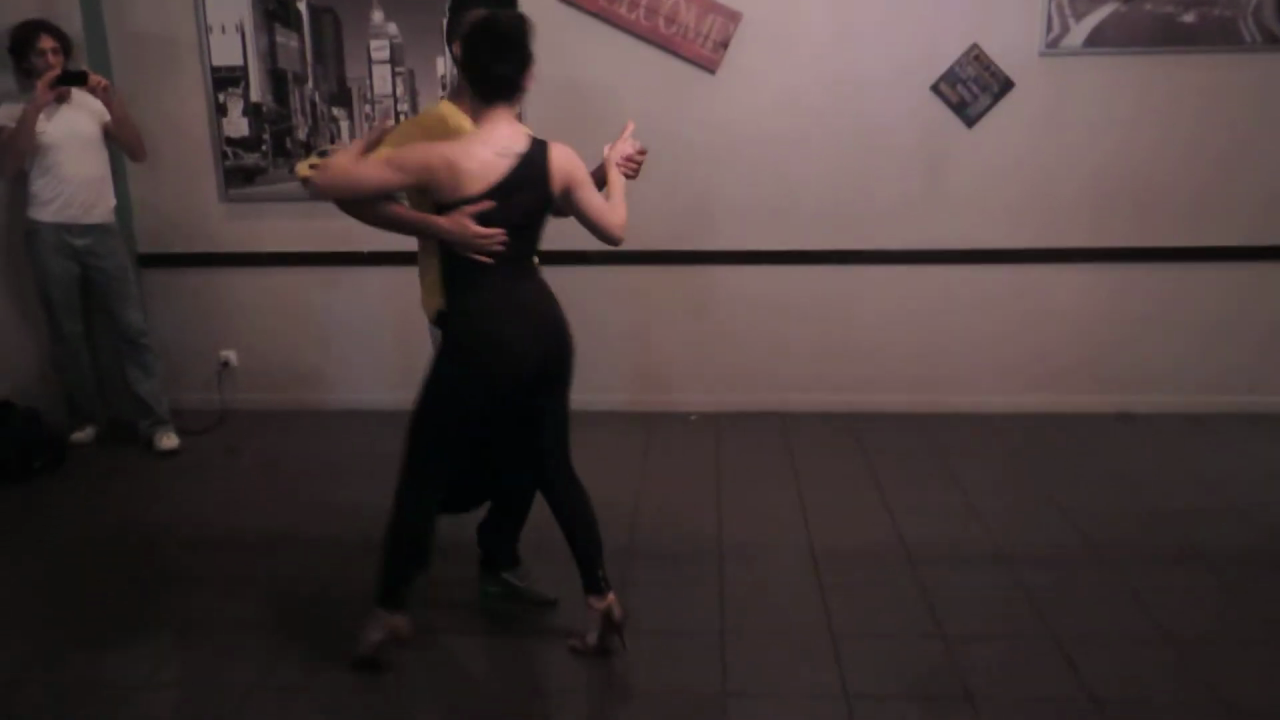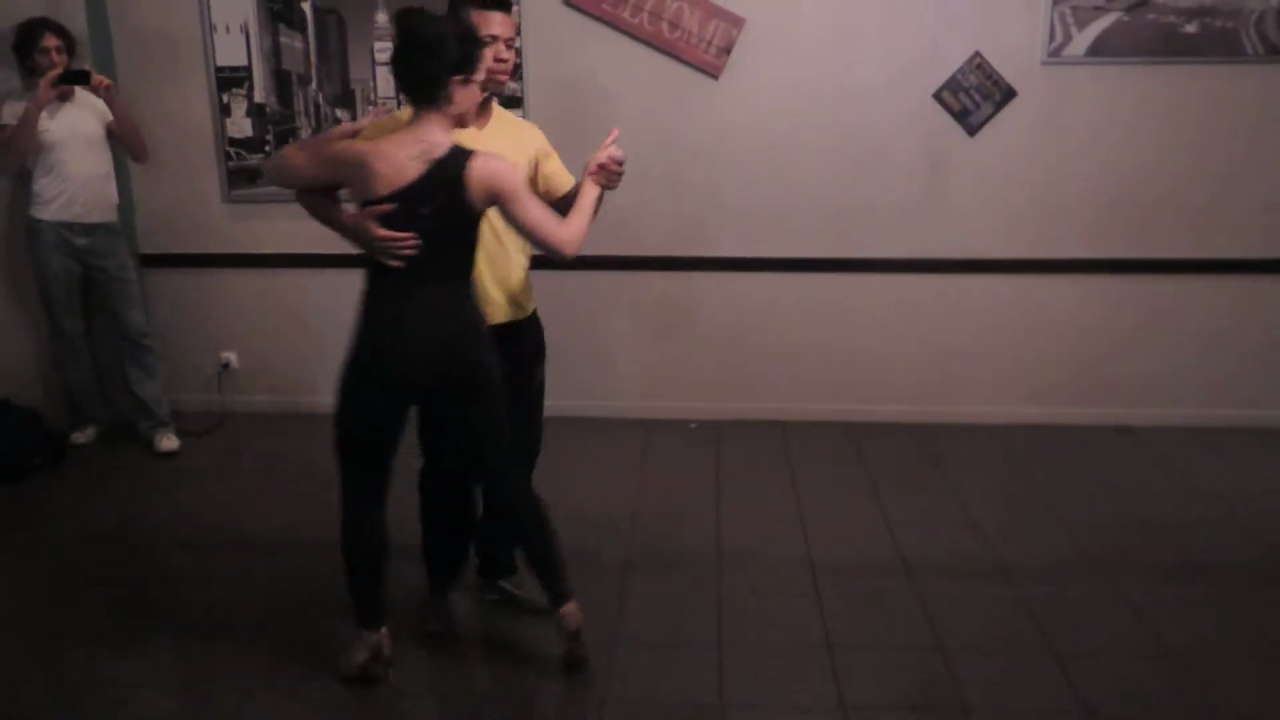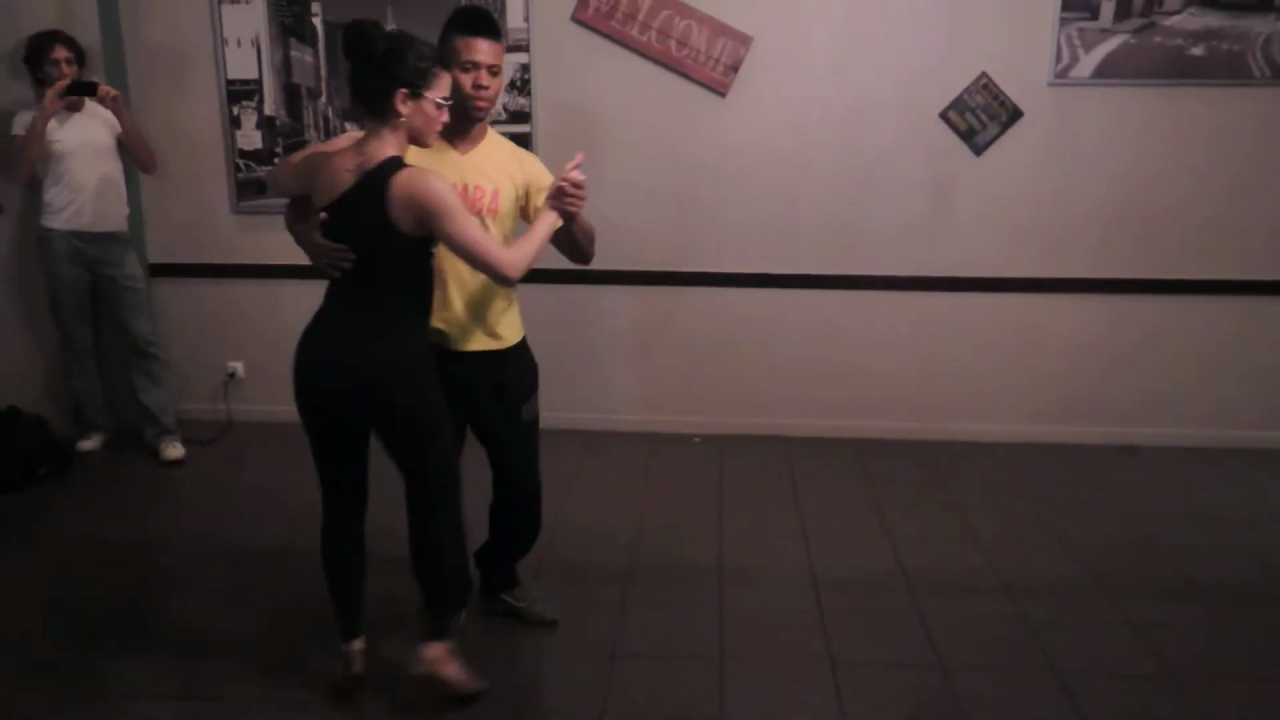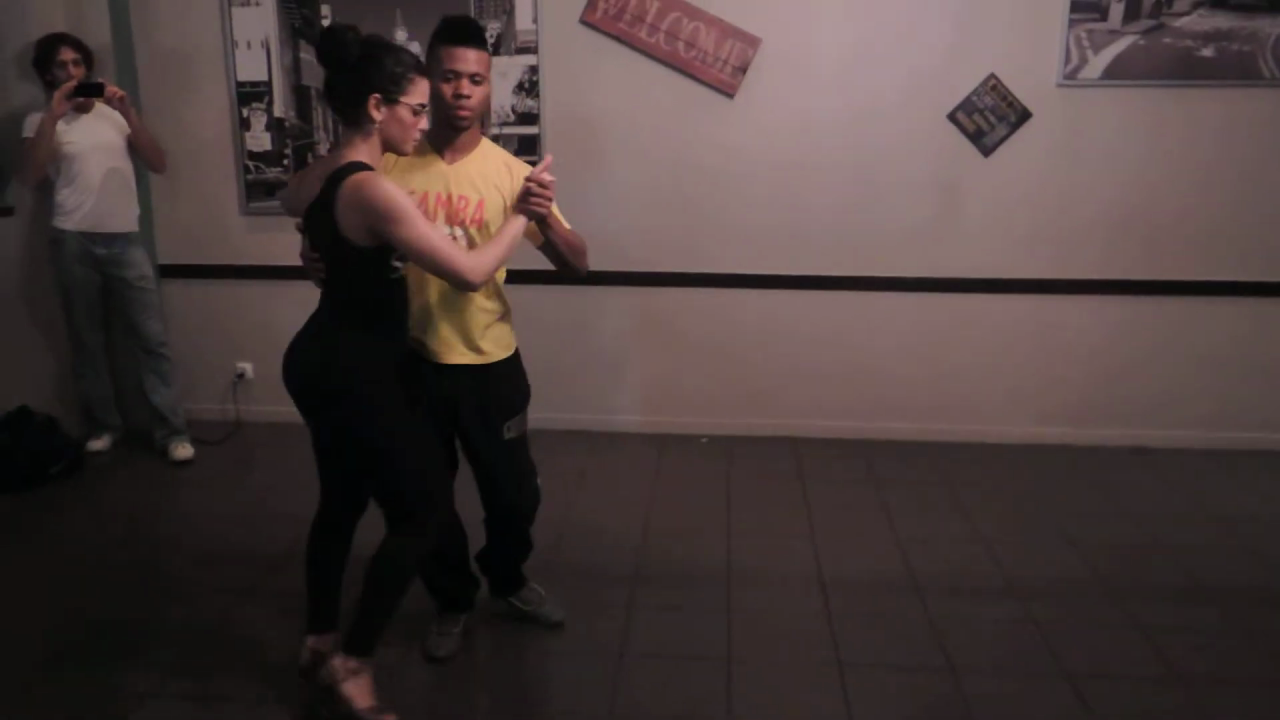
dt=0.2s
person 1, frame 1
left shoulder: (438, 160)
right shoulder: (555, 159)
left elbow: (323, 183)
right elbow: (616, 228)
left wrist: (364, 142)
right wrist: (615, 168)
left hip: (480, 340)
right hip: (544, 329)
left knee: (423, 481)
right knee: (554, 471)
left ankle: (390, 618)
right ankle: (603, 601)
person 1, frame 2
left shoulder: (360, 156)
right shoulder: (484, 170)
left elbow: (278, 169)
right elbow: (565, 243)
right wrist: (593, 185)
left hip: (384, 345)
right hip: (460, 343)
left knee: (363, 493)
right knee: (502, 480)
left ankle: (371, 636)
right ankle: (565, 608)
person 1, frame 3
left shoulder: (326, 166)
right shoulder: (419, 187)
left elbow: (278, 180)
right elbow: (507, 266)
left wrist: (337, 144)
right wrist: (551, 212)
left hip: (322, 355)
right hip: (391, 362)
left knee: (341, 502)
right knee: (439, 498)
left ankle: (352, 645)
right ankle: (439, 642)
person 1, frame 4
left shoulder: (324, 175)
right shoulder: (374, 192)
left elbow: (294, 202)
right elbow: (470, 272)
right wrist: (522, 215)
left hip: (319, 363)
right hip: (356, 375)
left knee: (340, 502)
right knee: (419, 514)
left ankle: (322, 638)
right ankle: (351, 662)
person 2, frame 1
left shoulder: (515, 131)
right shoulder: (430, 128)
right elbow: (361, 194)
left wrist: (610, 174)
right wrist: (441, 227)
left ankle: (500, 560)
person 2, frame 2
left shoulder: (523, 135)
right shoulder: (408, 127)
left elbow: (572, 210)
right elbow: (314, 183)
left wrist: (599, 181)
right wrist: (357, 228)
left hip: (516, 325)
left knee: (520, 456)
left ankle: (498, 569)
person 2, frame 3
left shoulder: (521, 164)
right shoulder: (399, 152)
left elbow: (581, 254)
right elbow: (303, 205)
left wrist: (571, 213)
right wrist: (316, 245)
left hip: (502, 354)
right hip: (426, 354)
left knee: (522, 481)
left ankle: (501, 581)
person 2, frame 4
left shoulder: (509, 175)
right shoulder: (389, 165)
left elbow: (576, 264)
left wrist: (544, 220)
right wrist: (318, 258)
left hip: (489, 365)
right hip: (410, 363)
left knee: (515, 494)
left ankle: (508, 579)
right ankle: (453, 602)
person 3, frame 1
left shoulder: (91, 102)
left elbow: (137, 153)
left wrist: (111, 100)
left hip: (101, 229)
right hip: (49, 234)
left knee: (132, 329)
right knee: (67, 334)
left ankle: (157, 421)
right ankle: (86, 418)
person 3, frame 2
left shoulder: (94, 101)
left elbow: (140, 154)
left wrist: (113, 100)
right wrist: (36, 105)
left hip: (104, 229)
right hip: (52, 233)
left knee: (134, 329)
right knee: (68, 333)
left ankle: (156, 422)
right ankle: (86, 418)
person 3, frame 3
left shoulder: (105, 112)
right shoulder: (30, 120)
left elbow: (148, 164)
right elbow: (21, 176)
left wrist: (120, 111)
right wrist: (44, 115)
left hip: (115, 238)
right hip: (62, 241)
left knee: (142, 337)
right knee: (77, 341)
left ankle: (162, 431)
right ankle: (93, 425)
person 3, frame 4
left shoulder: (114, 113)
right shoulder: (41, 122)
left elbow: (158, 164)
right elbow: (31, 177)
left wrist: (128, 112)
right wrist: (53, 116)
left hip: (125, 239)
right hip: (74, 242)
left knee: (152, 337)
right knee: (87, 341)
left ankle: (172, 431)
right ankle: (104, 425)
